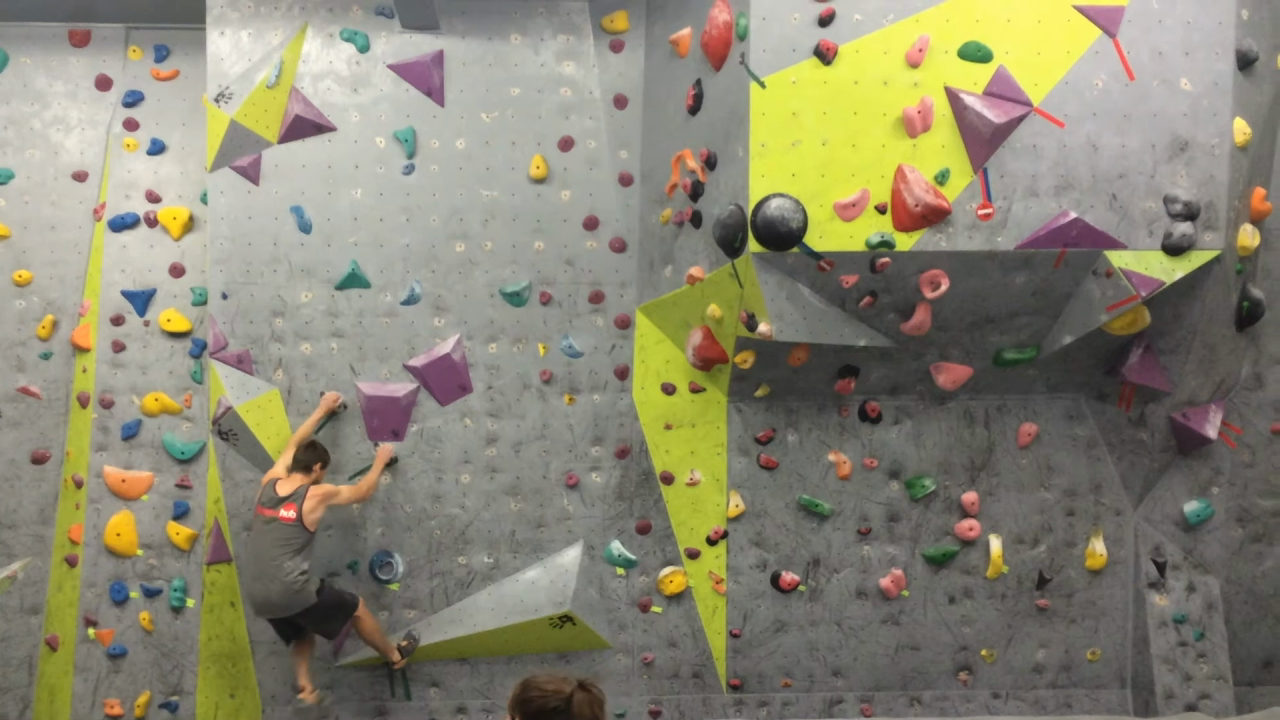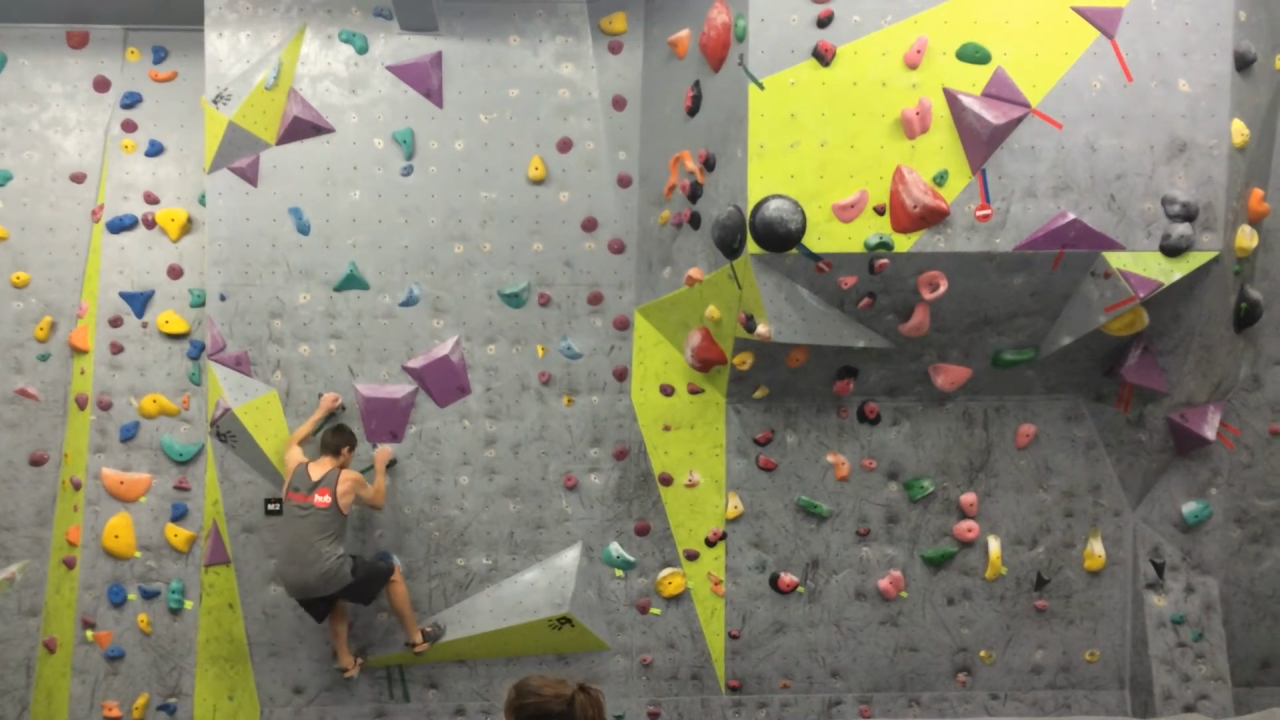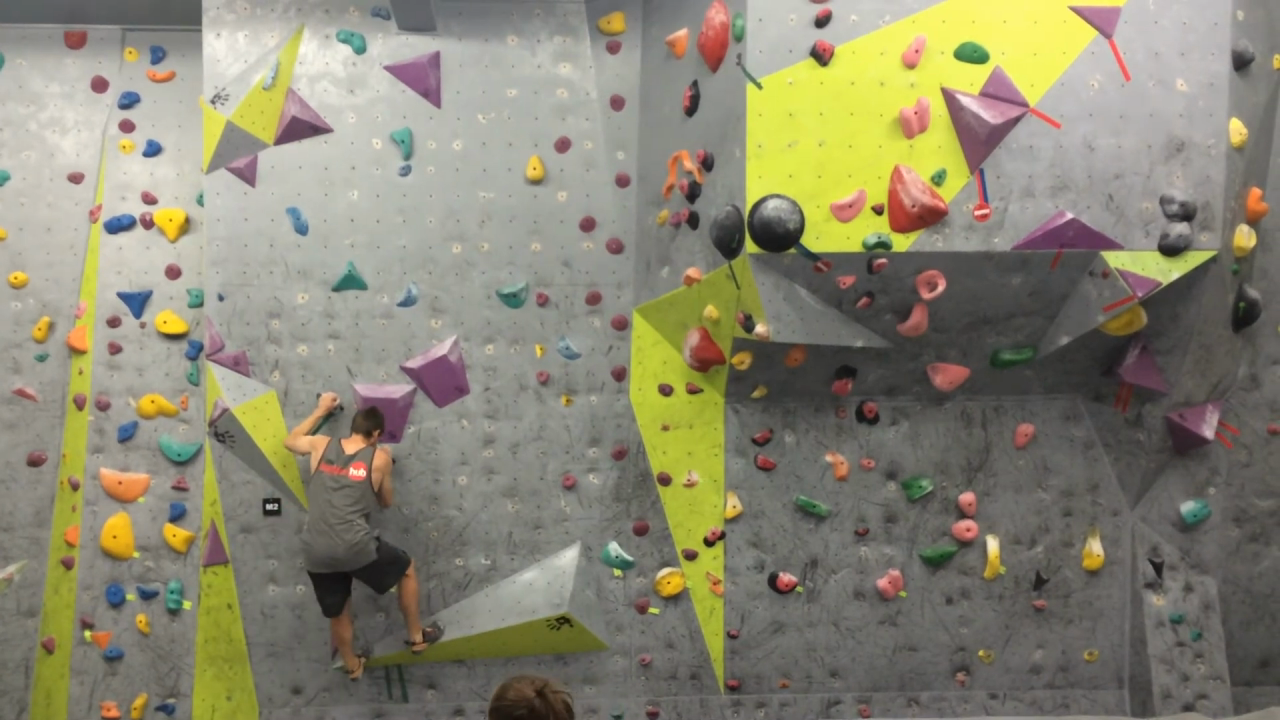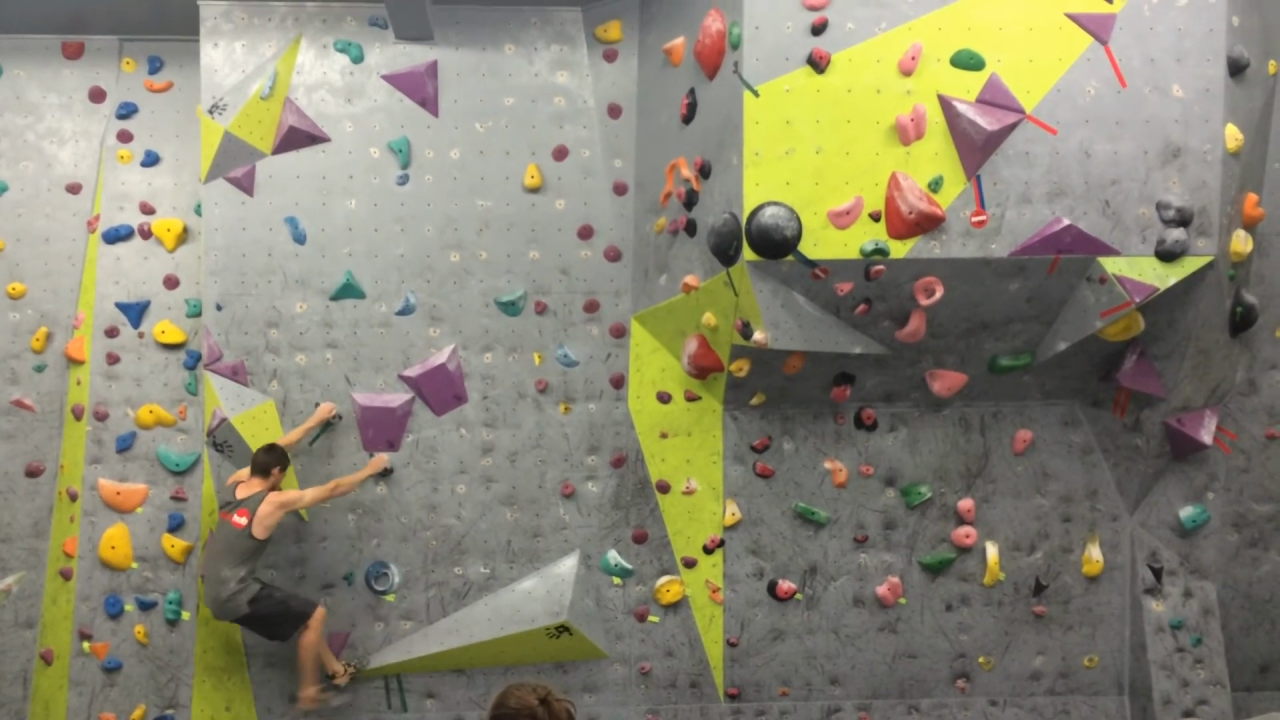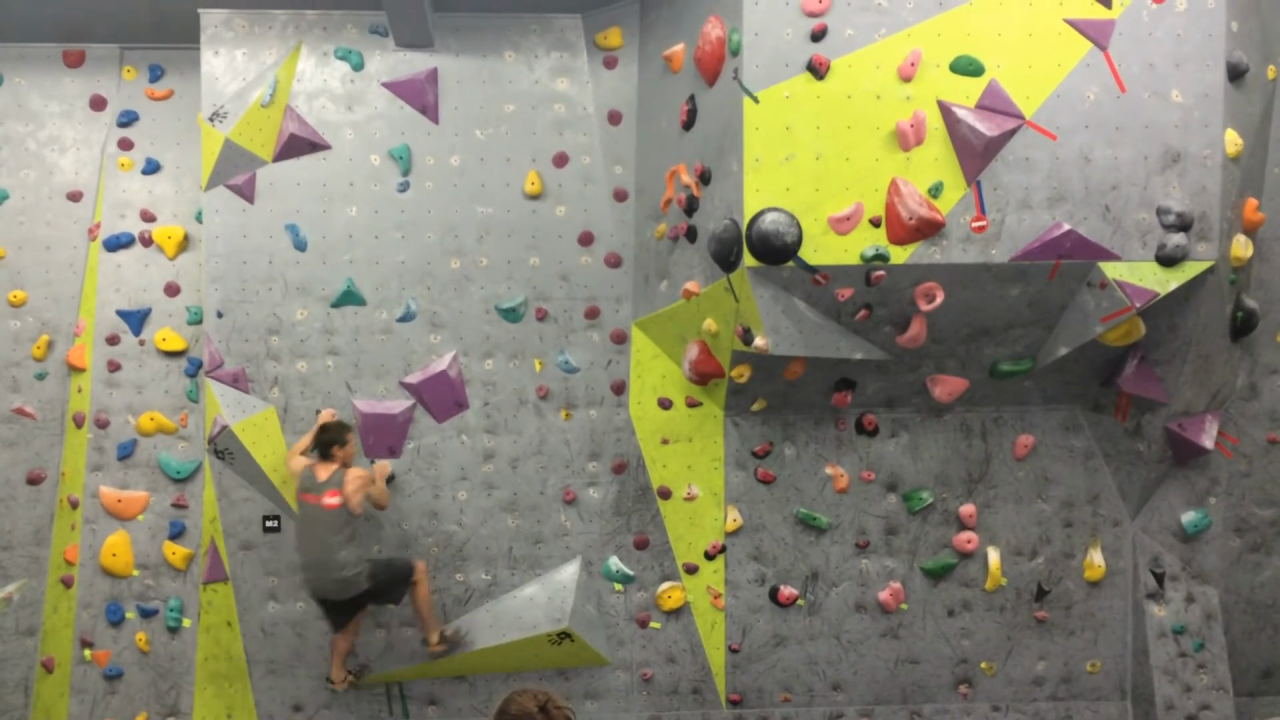
dt=1s
person 1, frame 1
left shoulder: (270, 482)
right shoulder: (318, 496)
left elbow: (293, 446)
right elbow: (362, 492)
left wrist: (321, 411)
right wrist: (380, 462)
left hip: (258, 597)
right hip: (290, 592)
left knee: (304, 626)
right knee: (356, 609)
left ankle: (304, 684)
right ankle: (394, 656)
person 1, frame 2
left shoulder: (295, 468)
right shoulder: (349, 479)
left elbow: (292, 443)
right elbow: (378, 502)
left wrist: (321, 412)
right wrist: (380, 466)
left hip: (291, 579)
right hip: (326, 574)
left knee: (335, 602)
right knee: (392, 574)
left ankle: (347, 663)
right ankle: (416, 637)
person 1, frame 3
left shoulder: (321, 446)
right shoulder: (380, 457)
left elbow: (290, 440)
right elbow: (385, 502)
left wrist: (321, 411)
left hip: (315, 552)
right hip: (355, 548)
left knee: (338, 612)
right knee: (407, 570)
left ankle: (351, 665)
right ankle: (416, 636)
person 1, frame 4
left shoulder: (238, 481)
right shoulder: (276, 502)
left elbow: (274, 451)
right elbow: (331, 490)
left wrist: (313, 422)
right wrist: (370, 469)
left hip: (222, 589)
right hip: (235, 596)
left knee: (300, 612)
right knee: (315, 615)
left ankle: (336, 669)
right ankle: (309, 691)
person 1, frame 5
left shoulder: (304, 470)
right shoulder: (356, 477)
left elbow: (294, 455)
right elbow: (383, 503)
left wrist: (318, 428)
right wrist: (381, 477)
left hip: (316, 581)
right hip: (347, 576)
left knee: (348, 620)
right knee: (419, 571)
left ankle: (337, 676)
right ankle: (434, 638)
